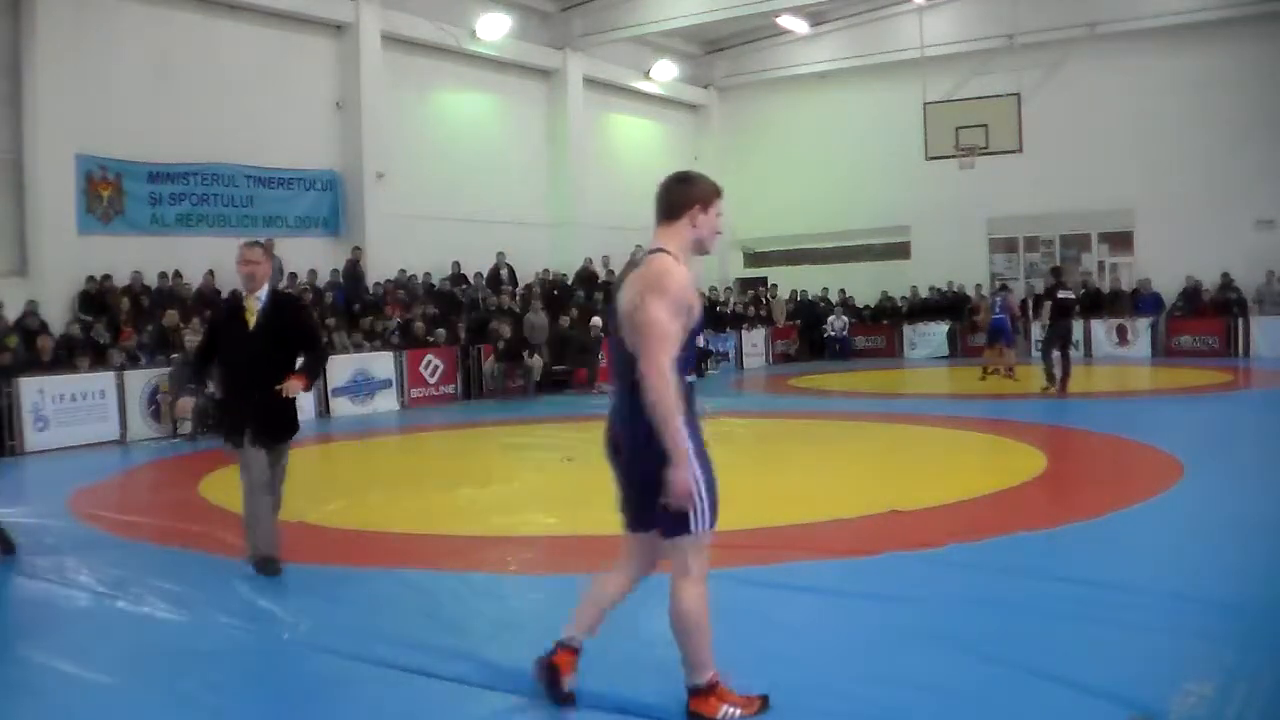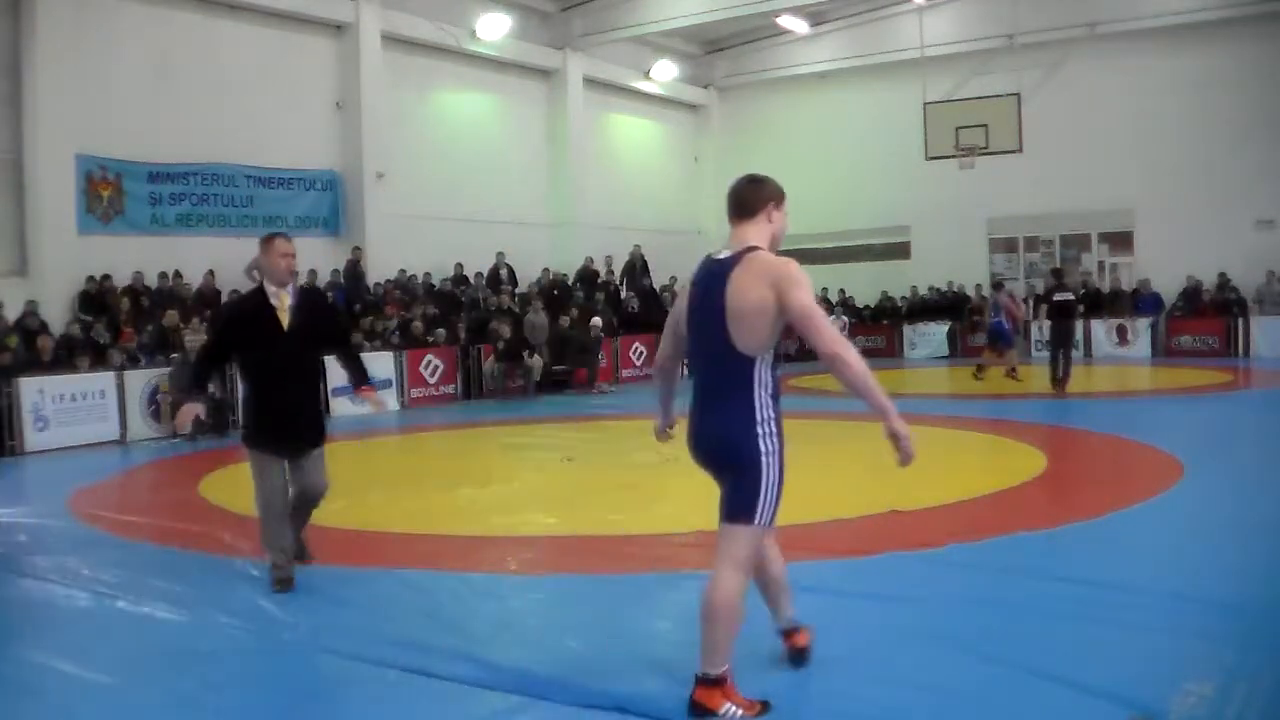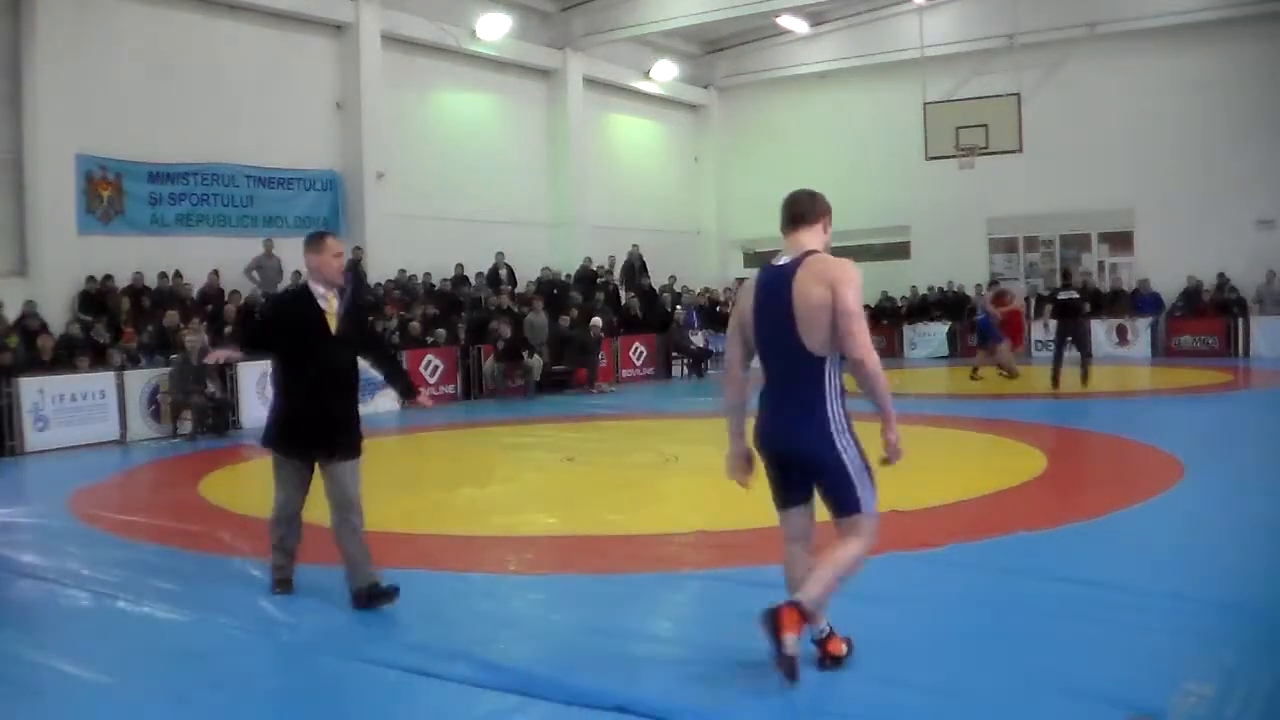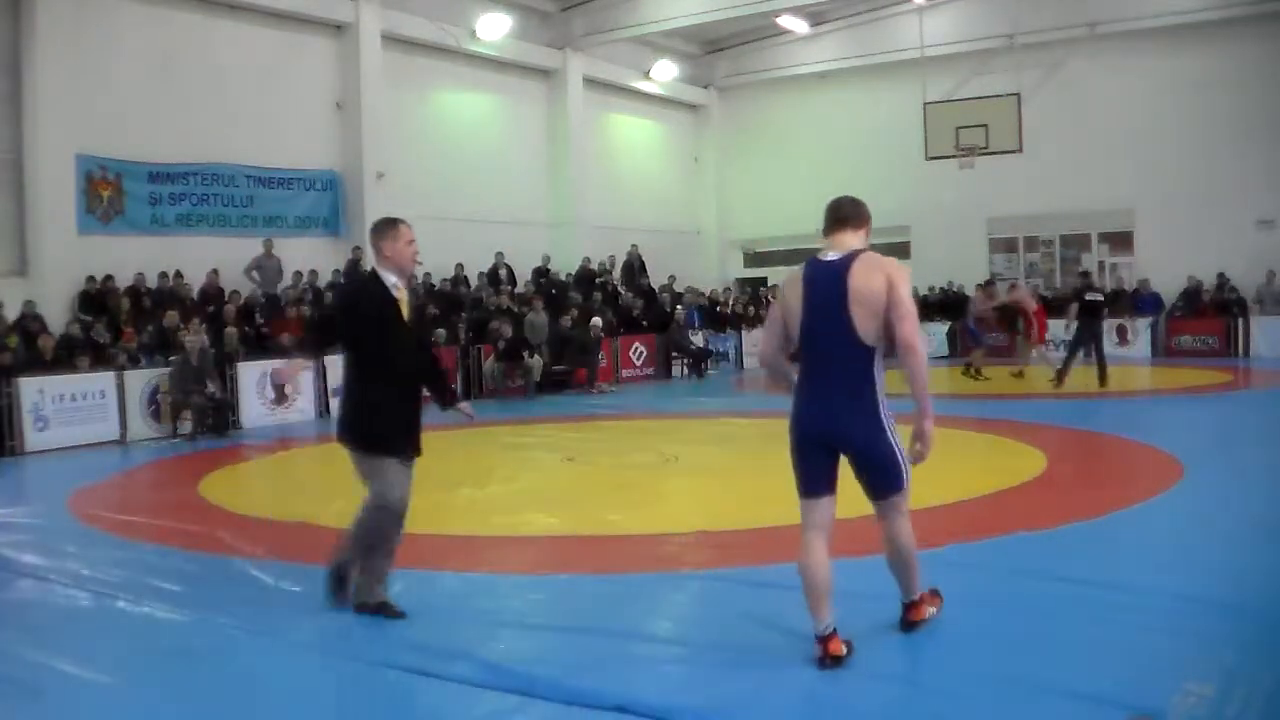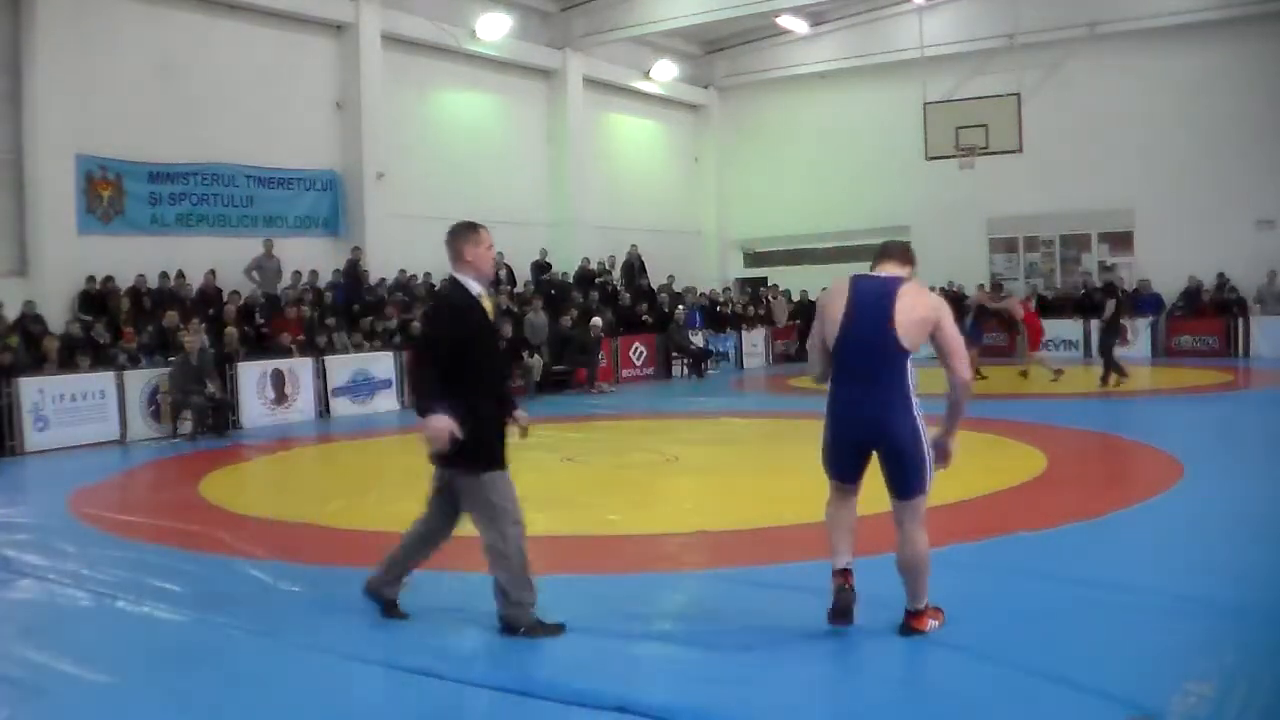
dt=0.3s
person 1, frame 1
left shoulder: (637, 272)
right shoulder: (670, 275)
right elbow: (657, 372)
right wrist: (680, 457)
left hip: (626, 433)
right hip: (661, 439)
left knee: (640, 554)
right knee: (690, 567)
left ankle: (564, 653)
person 1, frame 2
left shoulder: (700, 275)
right shoulder: (778, 271)
left elbow: (665, 356)
right elbow: (835, 350)
left wrist: (665, 411)
right wrist: (891, 416)
left hip: (706, 427)
right hip: (750, 430)
left knee: (760, 532)
right knee: (735, 557)
left ankle: (790, 630)
person 1, frame 3
left shoulder: (754, 285)
right shoulder: (837, 272)
left elbow: (733, 372)
right elbow: (861, 355)
left wrist: (737, 442)
right wrist: (890, 423)
left hip: (773, 427)
right hip: (820, 426)
left knee: (797, 537)
right knee: (859, 533)
left ankle: (824, 640)
right ankle: (792, 613)
person 1, frame 4
left shoulder: (795, 281)
right shoulder: (886, 271)
left elbow: (768, 355)
right elbow: (910, 343)
right wrist: (926, 416)
left hip: (808, 416)
right hip: (863, 414)
left knee: (815, 528)
right knee: (892, 512)
left ankle: (827, 638)
right ankle: (914, 604)
person 1, frame 5
left shoulder: (834, 294)
right shoulder: (928, 301)
left elbow: (817, 370)
right elbow: (962, 377)
right wrist: (947, 433)
left hip: (844, 411)
right hip: (896, 413)
left knee: (841, 496)
right knee: (910, 520)
left ankle: (841, 577)
right ankle: (917, 612)
person 2, frame 1
left shoulder: (289, 307)
right shoulder: (225, 310)
left elbow: (316, 350)
right elbow: (206, 353)
left wrist: (301, 378)
right wrist: (193, 389)
left hip: (277, 411)
right hip: (240, 413)
left knee: (271, 485)
right knee: (256, 481)
left ankle: (263, 544)
right ankle: (264, 553)
person 2, frame 2
left shoulder: (315, 302)
right shoulder: (242, 310)
left elbow: (342, 346)
right elbow: (212, 354)
left wrist: (362, 384)
right wrist: (197, 397)
left hip: (307, 417)
right hip: (265, 420)
left knee: (313, 487)
right knee: (272, 499)
left ankle: (292, 534)
right ankle: (281, 567)
person 2, frame 3
left shoulder: (353, 305)
right shoulder: (285, 307)
left elbow: (378, 352)
right elbow: (253, 338)
left wrist: (409, 390)
right wrist: (231, 351)
left hip: (341, 425)
right hip: (296, 424)
left knee: (348, 504)
right knee: (288, 503)
left ankle: (364, 585)
right ankle: (281, 568)
person 2, frame 4
left shoulder: (408, 297)
right shoulder: (359, 295)
left elbow: (422, 354)
left wrist: (449, 398)
left hip: (403, 423)
right hip: (370, 422)
left knee: (393, 505)
right knee: (390, 499)
left ankle: (369, 593)
right ankle: (345, 561)
person 2, frame 5
left shoulder: (475, 302)
right shoulder: (447, 305)
right elbow: (422, 366)
left wrist: (508, 408)
right wrist: (433, 412)
left hip: (476, 433)
right hip: (464, 437)
left knee: (440, 518)
right knee: (505, 522)
left ankle: (384, 583)
right ankle: (518, 615)
